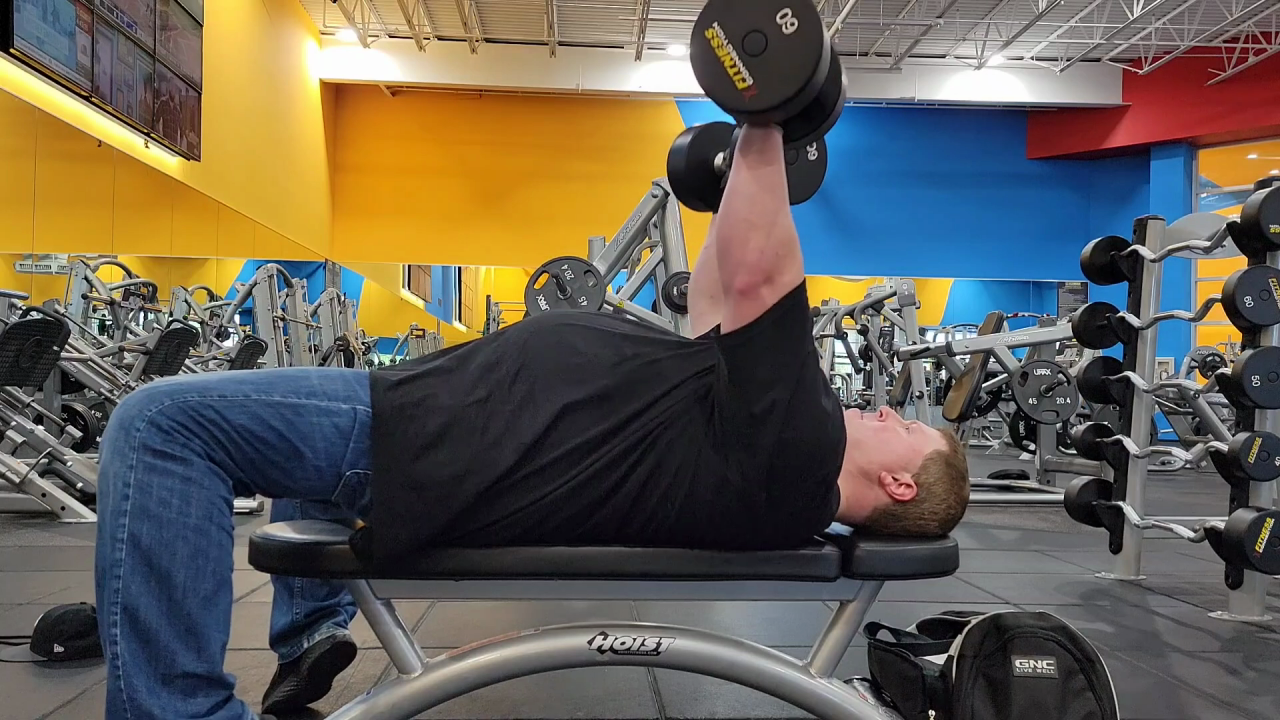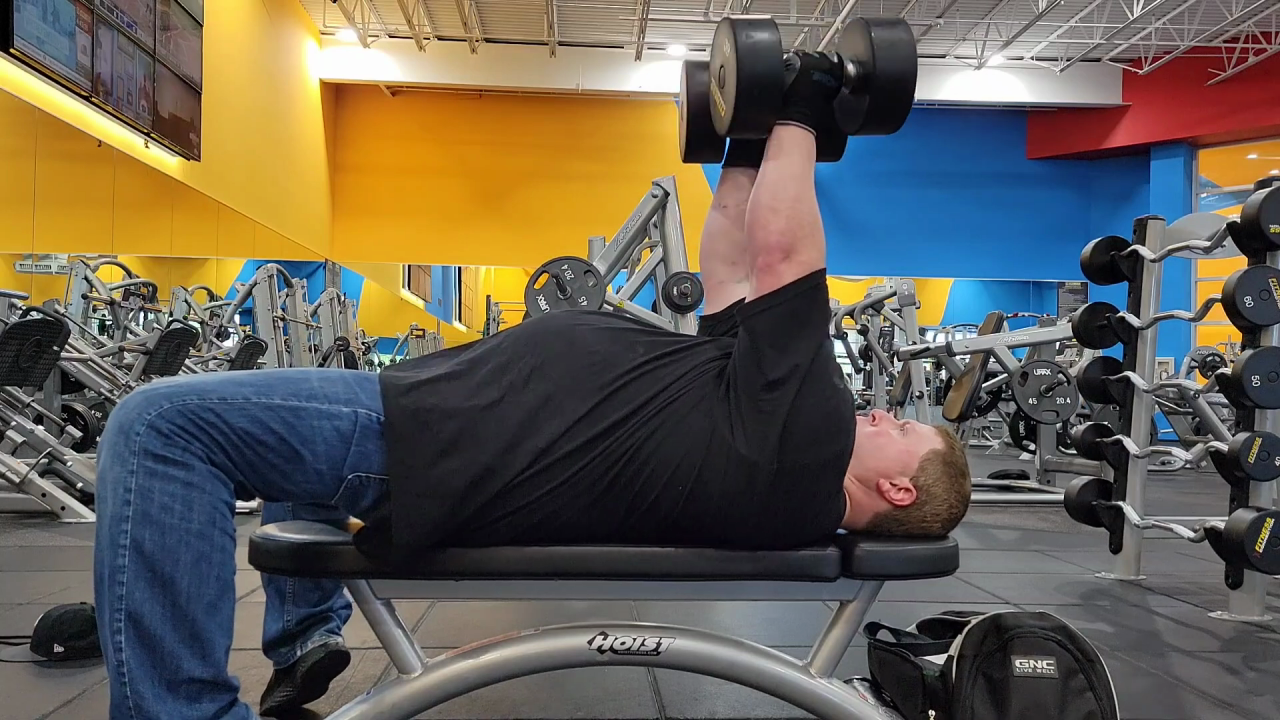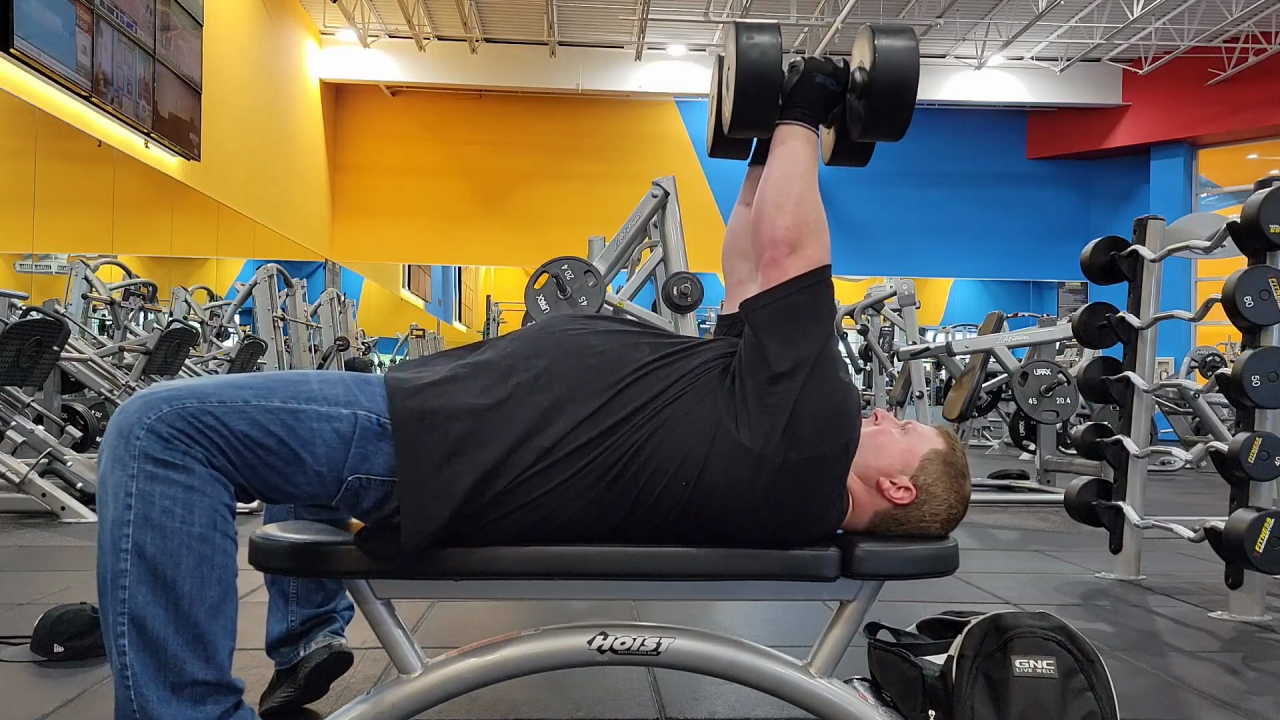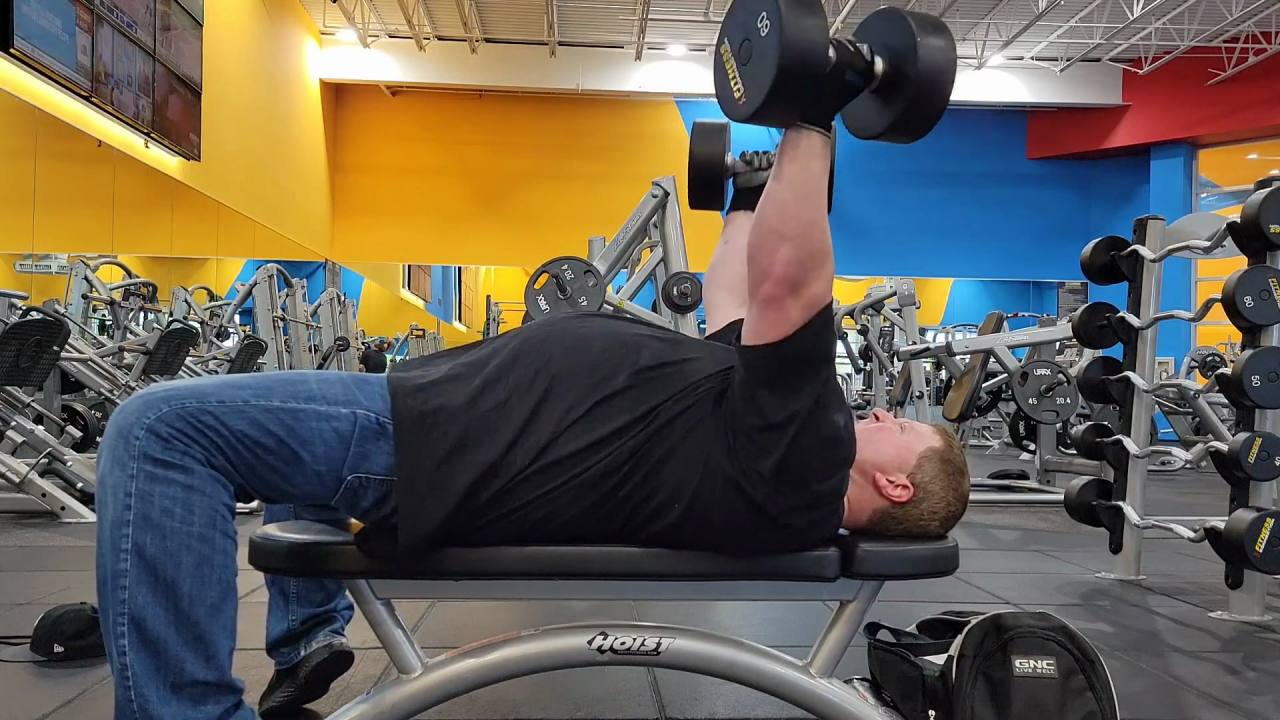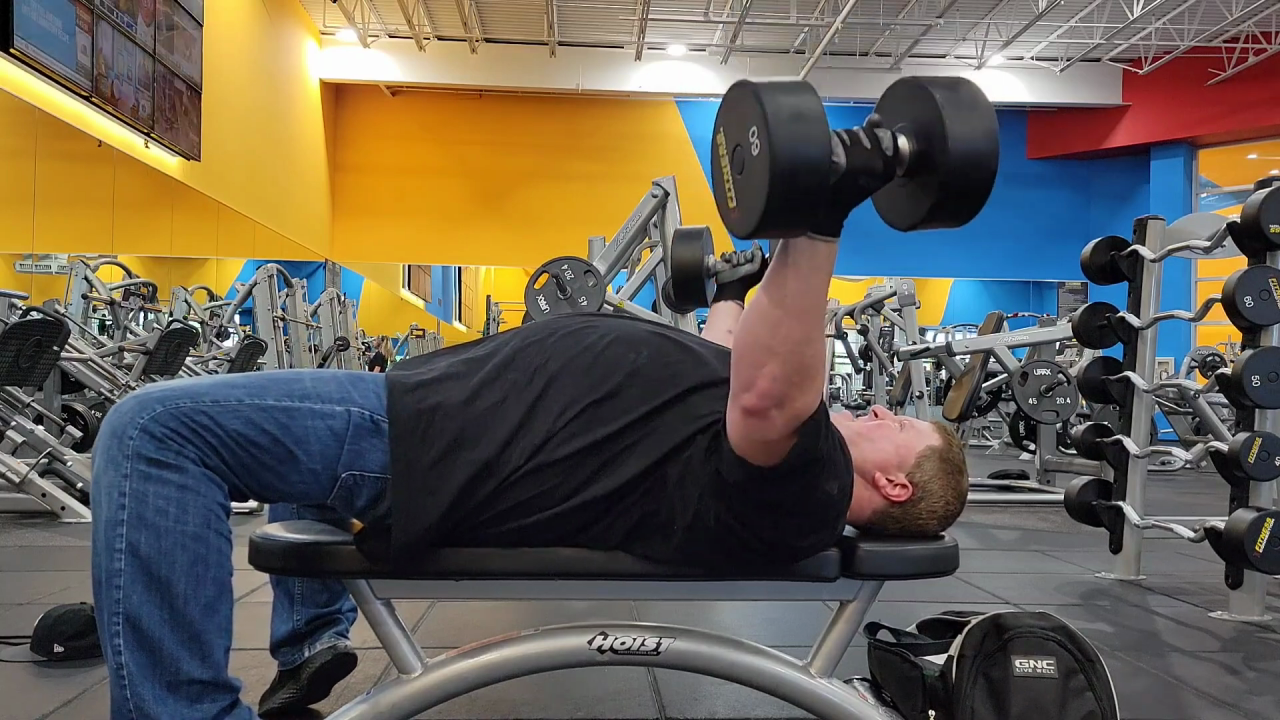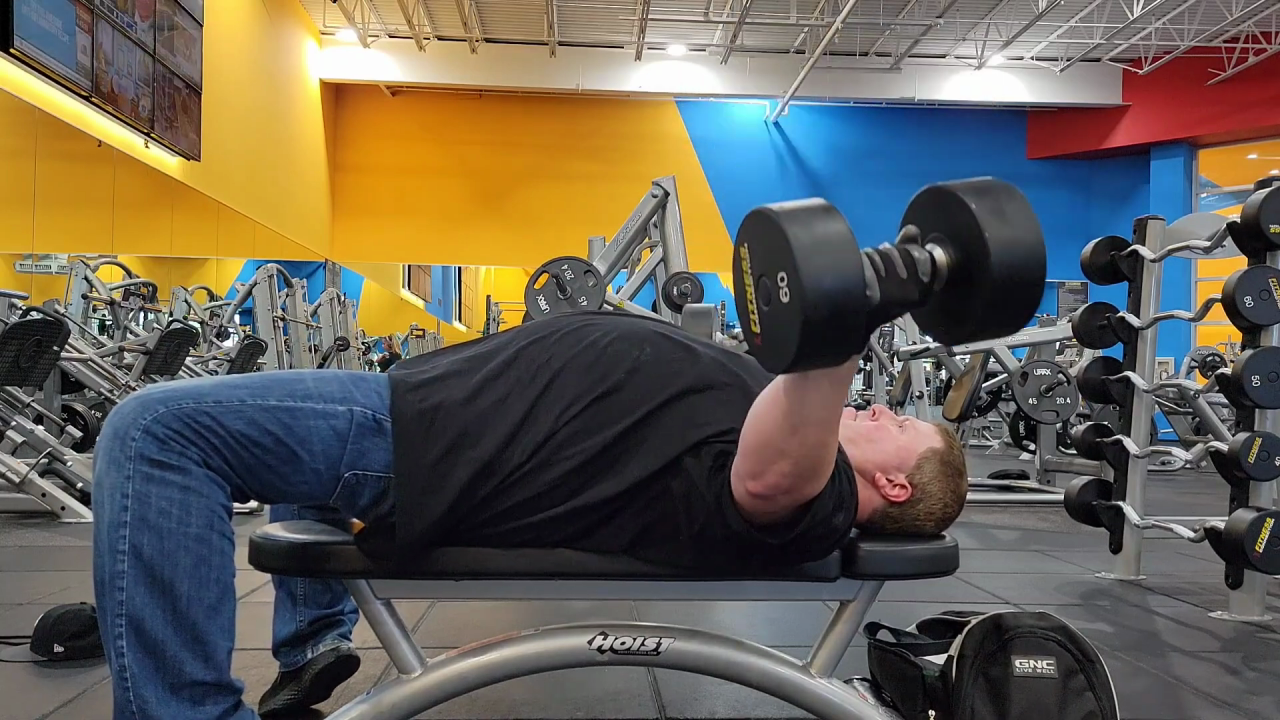
dt=0.7s
person 1, frame 1
left shoulder: (797, 457)
right shoulder: (787, 436)
left elbow: (753, 279)
right elbow: (717, 320)
left wrist: (765, 123)
right wrist: (743, 166)
left hip: (431, 452)
right hip: (454, 417)
left knee: (161, 423)
right knee: (295, 407)
right ankle: (310, 641)
person 1, frame 2
left shoulder: (806, 446)
right shoulder: (772, 418)
left elbow: (781, 258)
right elbow: (736, 278)
left wrist: (796, 117)
right wrist: (745, 146)
left hip: (428, 450)
right hip: (455, 412)
left knee: (161, 423)
right ankle: (304, 642)
person 1, frame 3
left shoulder: (810, 441)
right shoulder: (780, 421)
left elbow: (787, 256)
right elbow: (754, 281)
left wrist: (800, 119)
right wrist: (767, 150)
left hip: (432, 450)
left knee: (162, 427)
right knee: (281, 411)
right ankle: (307, 644)
person 1, frame 4
left shoulder: (802, 471)
right shoulder: (779, 429)
left elbow: (787, 291)
right elbow: (734, 314)
left wrist: (809, 121)
right wrist: (745, 206)
left hip: (428, 452)
left knee: (159, 428)
person 1, frame 5
left shoulder: (803, 489)
right shoulder: (795, 448)
left elbow: (762, 395)
right elbow: (720, 378)
left wrist: (819, 221)
right wrist: (732, 291)
left knee: (154, 431)
right ankle: (310, 648)
person 1, frame 6
left shoulder: (812, 488)
right shoulder: (777, 418)
left elbow: (767, 474)
left knee: (157, 429)
right knee: (290, 404)
right ankle: (313, 647)
